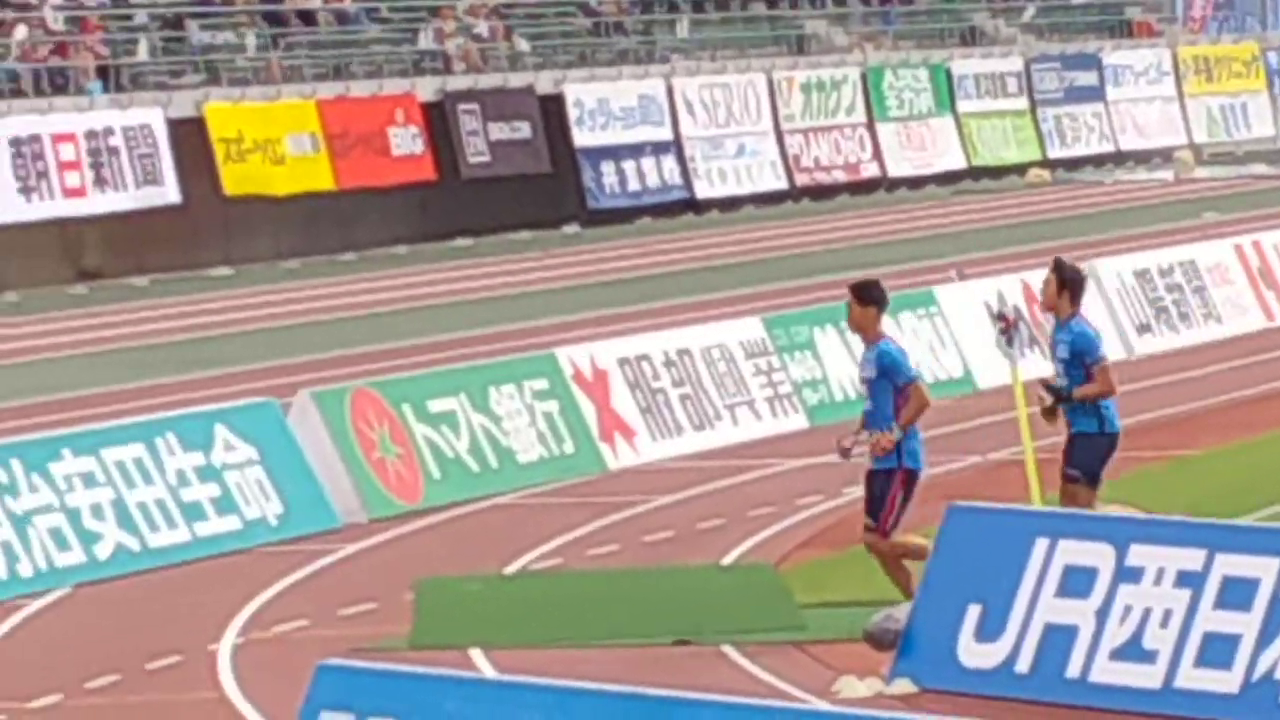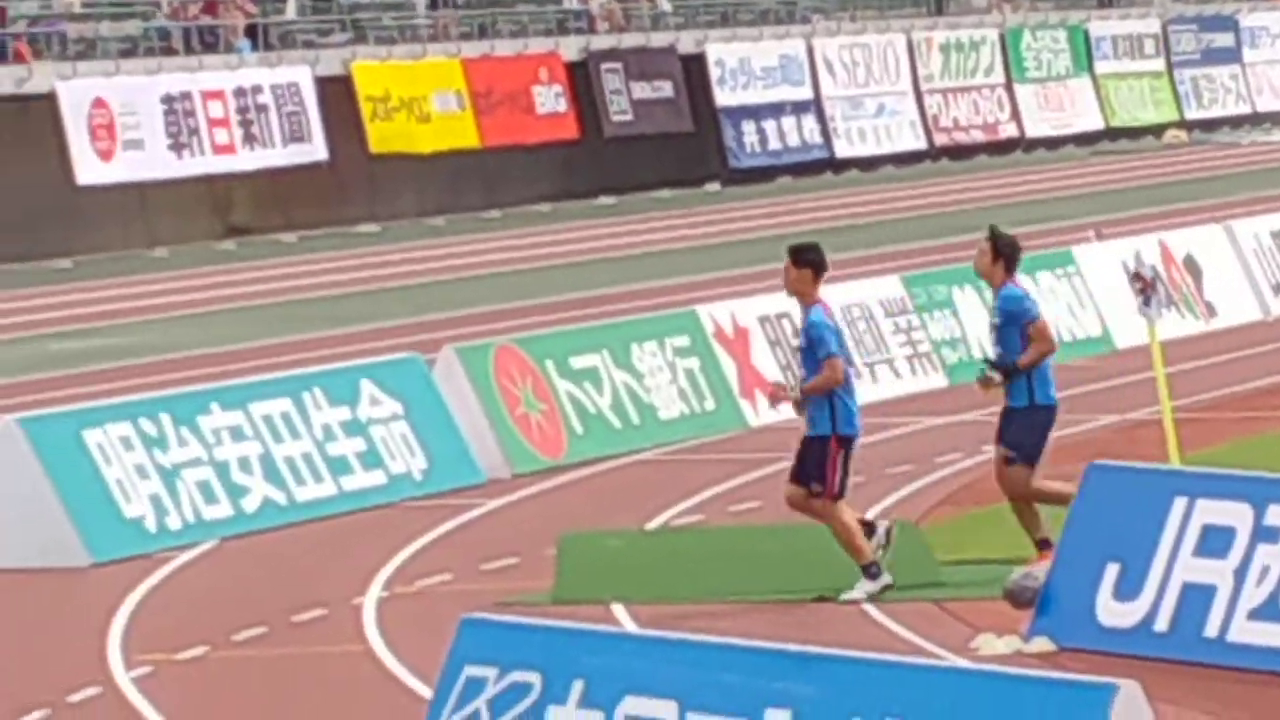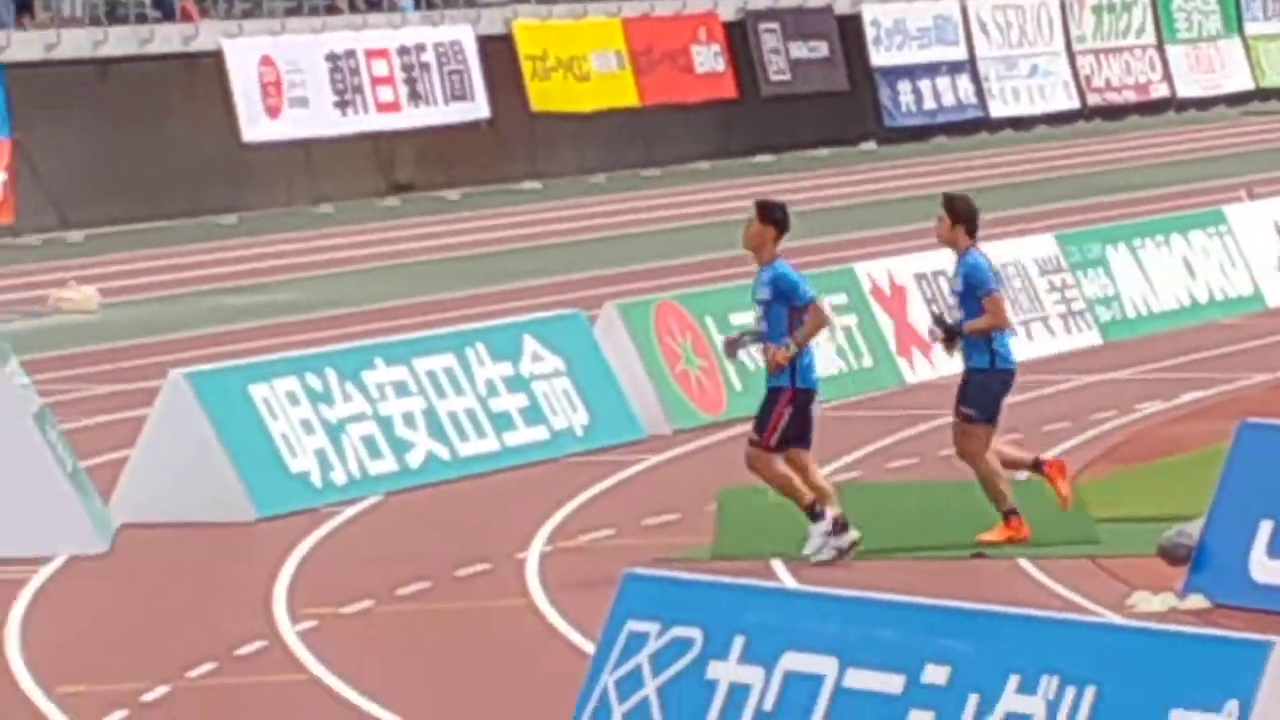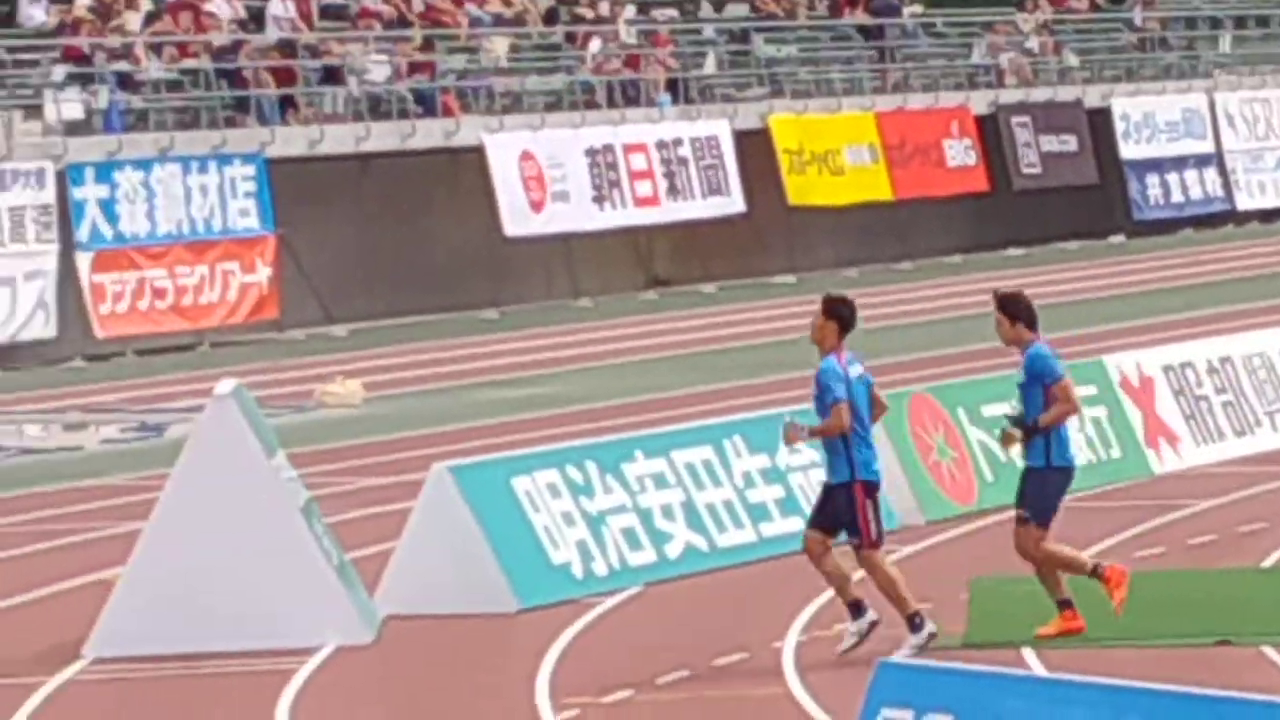
dt=0.4s
person 1, frame 1
left shoulder: (887, 353)
right shoulder: (871, 354)
left elbow: (922, 399)
left wrist: (893, 437)
right wrist: (856, 434)
left hip: (899, 462)
right hip: (885, 462)
left knee: (876, 541)
right knee: (879, 541)
person 1, frame 2
left shoulder: (817, 321)
right shoulder: (817, 315)
left elbow: (836, 373)
right elbow: (844, 362)
left wrist: (797, 393)
left hip: (833, 427)
right hip: (821, 425)
left knee: (827, 505)
right knee: (796, 498)
left ankle: (873, 575)
right ankle: (872, 531)
person 1, frame 3
left shoulder: (782, 275)
right shoulder: (767, 275)
left elbow: (820, 318)
left wrist: (788, 350)
right wrist: (743, 339)
left hip: (791, 381)
right hip: (787, 381)
left knee: (758, 457)
right knee: (797, 460)
left ankle: (818, 515)
right ankle: (839, 530)
person 1, frame 4
left shoulder: (830, 369)
right shoulder: (851, 364)
left elbow: (839, 422)
right elbow: (879, 406)
left wrist: (804, 433)
left hip: (853, 475)
right hip: (843, 474)
left knee: (869, 556)
right knee: (815, 546)
left ankle: (919, 627)
right ankle: (860, 614)
person 2, frame 1
left shoulder: (1081, 334)
right shoulder: (1060, 329)
left elbow: (1108, 387)
left wrist: (1065, 397)
right wrist: (1055, 403)
left hip: (1096, 432)
right hip: (1082, 431)
left knee: (1076, 509)
right knee: (1074, 506)
person 2, frame 2
left shoulder: (1013, 298)
right shoulder: (1003, 299)
left elbow: (1047, 342)
left wrist: (1017, 368)
right wrist: (996, 370)
left hip: (1033, 403)
right hip: (1019, 403)
left knee: (1017, 487)
right knee: (1008, 485)
right ankle: (1045, 549)
person 2, frame 3
left shoulder: (975, 266)
right shoulder: (966, 262)
left elbow: (1000, 319)
left wrist: (958, 330)
right wrist: (954, 333)
left hip: (991, 367)
right hip: (980, 367)
left knee: (973, 448)
right knee: (968, 447)
left ankle: (1013, 524)
right ankle: (1046, 467)
person 2, frame 4
left shoulder: (1040, 358)
right shoulder: (1031, 357)
left elbow: (1072, 405)
left wrist: (1032, 428)
right wrist: (1020, 429)
left hip: (1049, 464)
right hip: (1040, 463)
left knee: (1029, 546)
right knee: (1029, 546)
left ankle: (1108, 574)
right ankle: (1069, 614)
